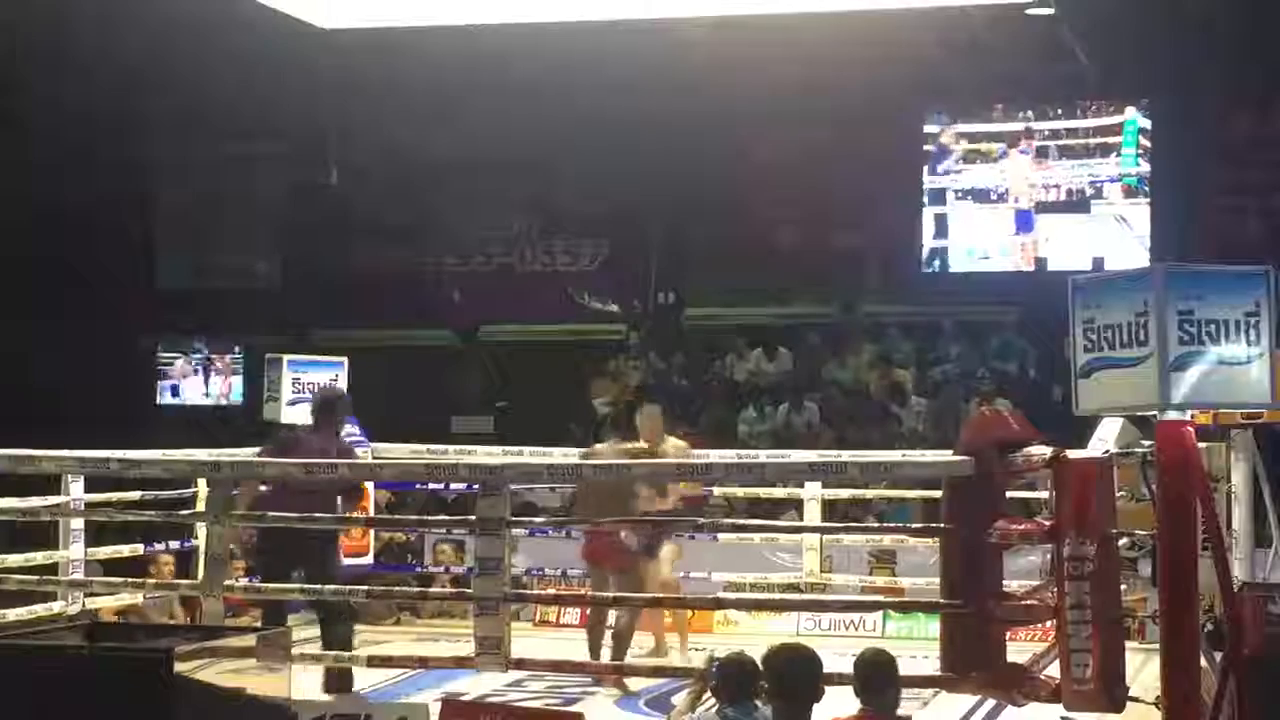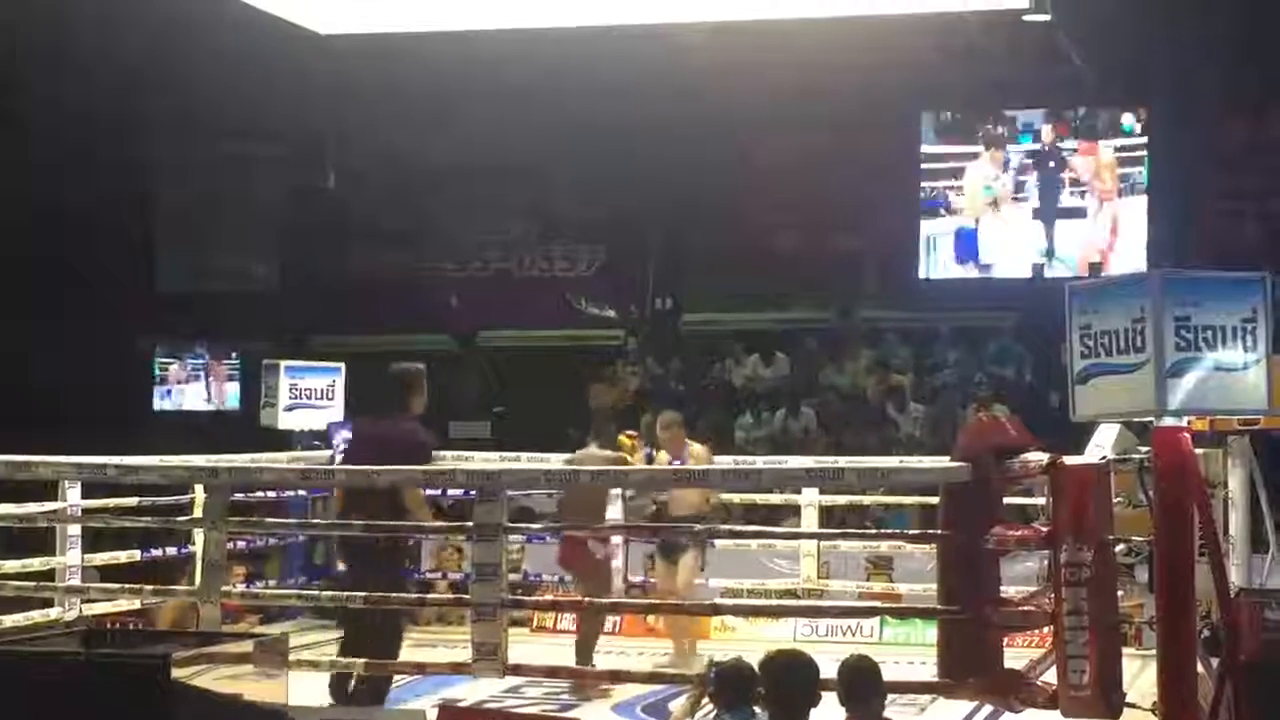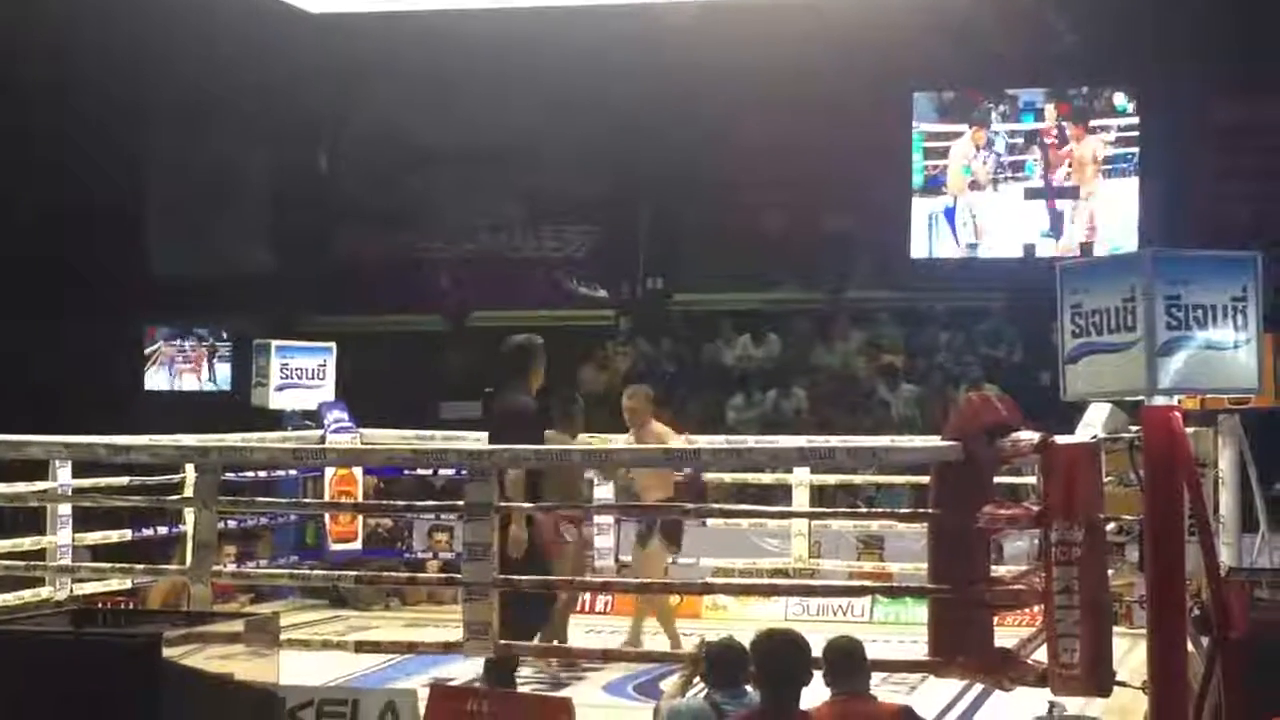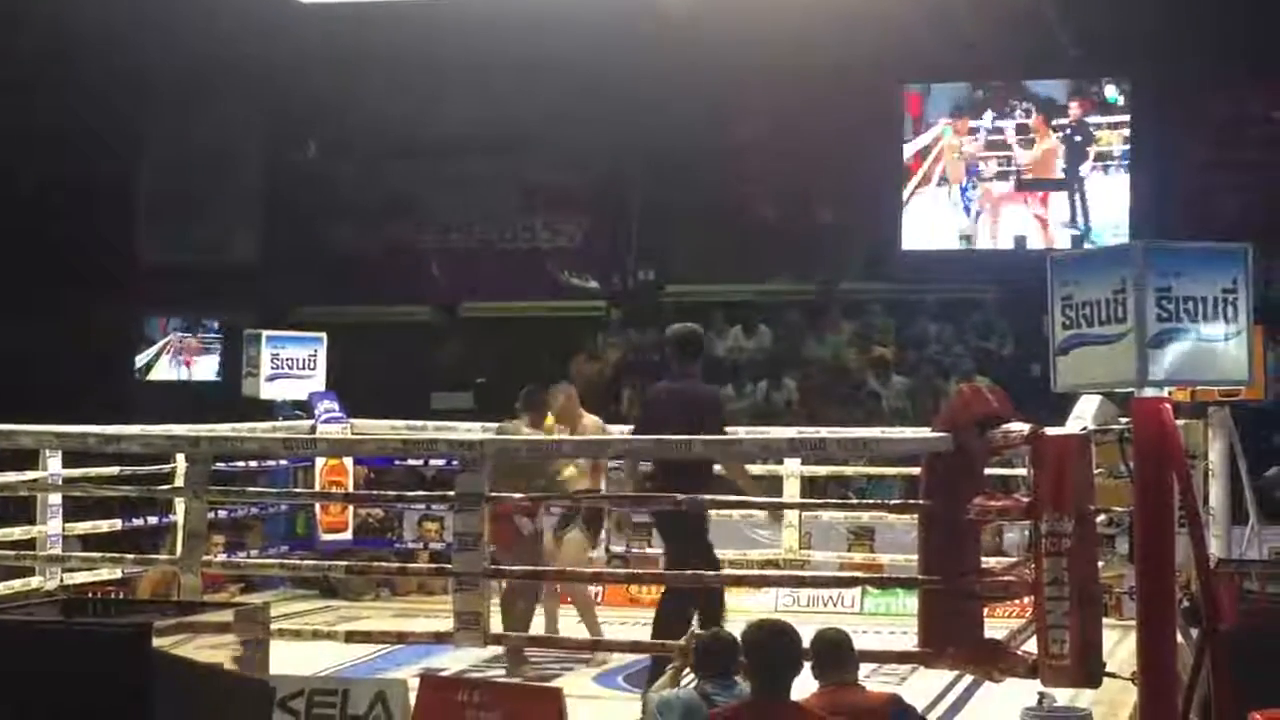
dt=0.7s
person 1, frame 1
left shoulder: (291, 438)
right shoulder: (347, 454)
right elbow: (351, 503)
left hip: (275, 523)
right hip: (318, 530)
left knee: (273, 608)
right knee: (336, 610)
right ankle: (341, 686)
person 1, frame 2
left shoulder: (363, 429)
right shoulder: (416, 437)
left elbow: (341, 483)
right elbow: (410, 496)
left wrist: (347, 522)
left hip: (354, 533)
right hip: (386, 539)
left knee: (360, 618)
right knee: (386, 624)
left ankle: (341, 688)
right ankle: (365, 700)
person 1, frame 3
left shoulder: (505, 403)
right shoulder: (522, 406)
right elbow: (514, 466)
right wrist: (518, 521)
left hip: (505, 514)
right hip: (513, 516)
left knee: (514, 601)
right knee: (539, 596)
left ankle: (499, 677)
right ankle: (498, 674)
person 1, frame 4
left shoulder: (655, 395)
right shoulder: (705, 396)
left elbow: (633, 453)
right elbow: (724, 458)
right wrist: (762, 496)
right hip: (686, 503)
left knee: (706, 580)
right knee: (681, 589)
right ankle: (658, 672)
person 2, frame 1
left shoulder: (591, 454)
left elbow: (579, 500)
left hip: (594, 536)
right hip: (621, 535)
left knee: (599, 603)
right knee: (630, 605)
right ankle: (615, 671)
person 2, frame 2
left shoulder: (572, 460)
right shoulder: (614, 459)
left elbow: (561, 506)
left hip: (570, 541)
right hip: (591, 542)
left knee: (589, 609)
right knee: (594, 612)
left ankle: (584, 670)
person 2, frame 3
left shoulder: (544, 440)
right shoulder: (576, 447)
right hip: (566, 523)
left knee: (564, 587)
right knee: (567, 587)
left ankle: (560, 643)
right ankle: (545, 646)
person 2, frame 4
left shoulder: (503, 430)
right shoulder: (540, 441)
right elbow: (549, 482)
left hip: (498, 513)
right hip: (521, 516)
left knee: (516, 581)
right knee: (529, 589)
left ankle: (510, 646)
right ankle: (516, 661)
person 3, frame 1
left shoulder: (678, 448)
right shoulder: (637, 448)
left elbow: (697, 486)
left wrist: (677, 488)
left knee: (667, 580)
right knee: (648, 589)
left ankle: (684, 644)
right ankle: (660, 645)
person 3, frame 2
left shoulder: (699, 453)
right shoulder: (662, 455)
left elbow: (713, 493)
left hip: (693, 525)
right hip: (668, 525)
left knee: (683, 591)
right knee: (664, 593)
left ankle: (690, 653)
right ankle: (679, 653)
person 3, frame 3
left shoulder: (660, 434)
right shoulder: (631, 438)
left hip: (664, 515)
right hip: (648, 514)
right knee: (641, 582)
left ankle: (675, 645)
right ankle: (635, 636)
person 3, frame 4
left shoulder: (592, 425)
right shoulder: (565, 431)
left elbow: (590, 465)
left hip: (585, 509)
right hip: (567, 507)
left ankle: (599, 642)
right ankle: (551, 632)
